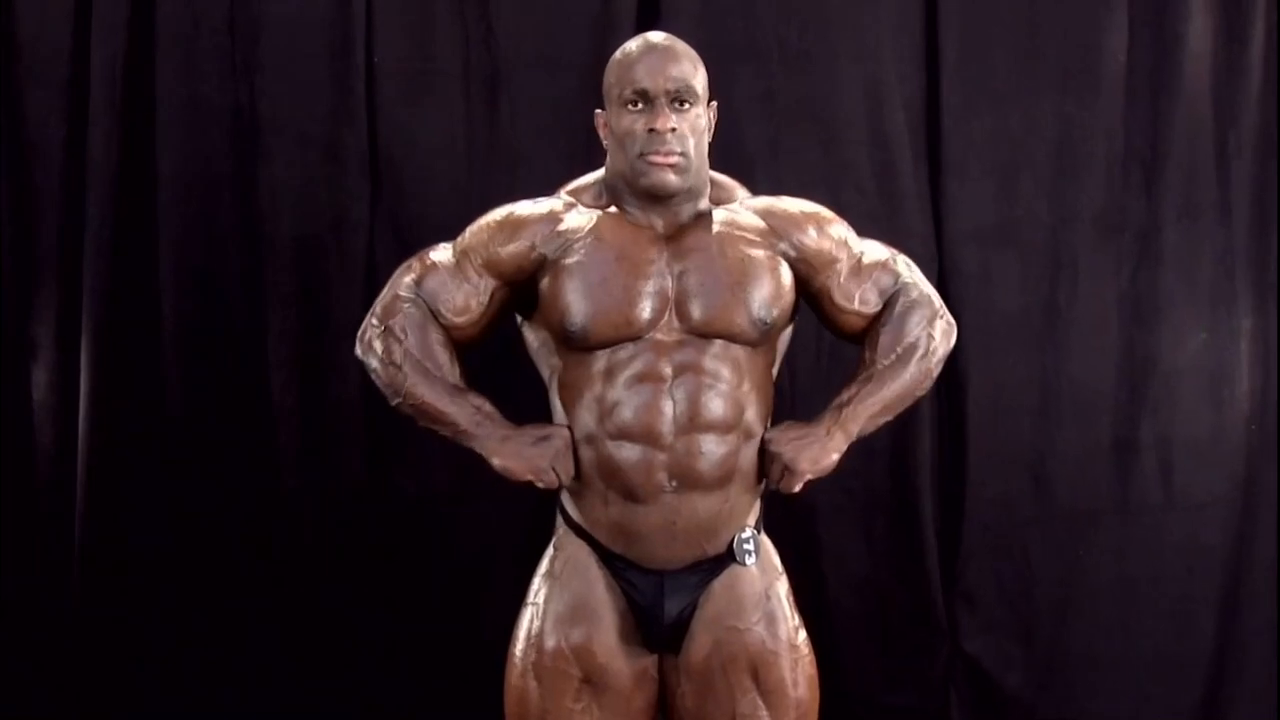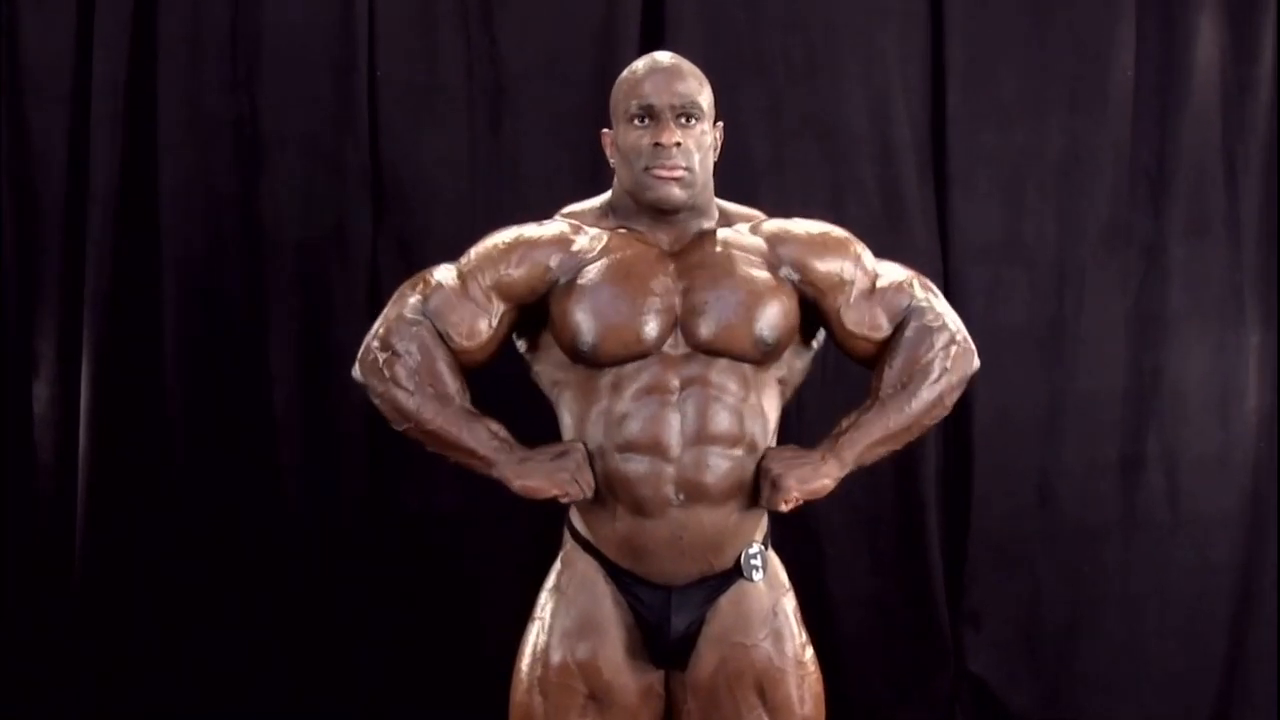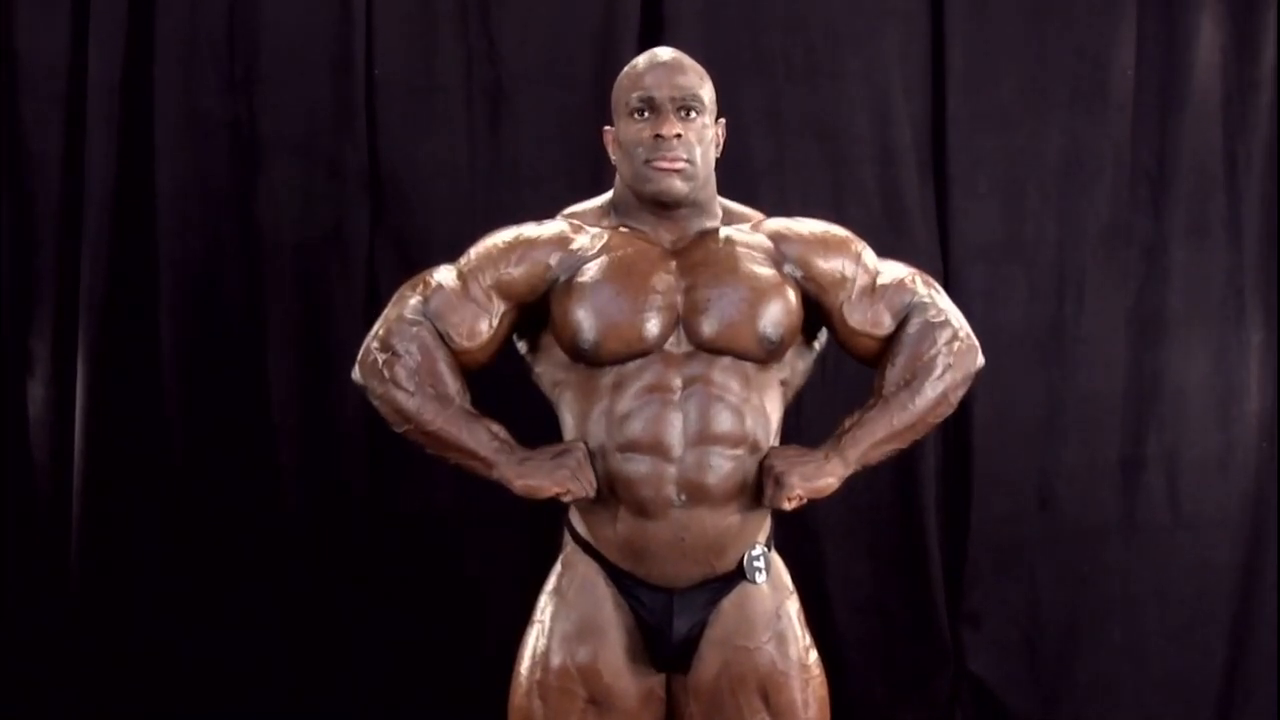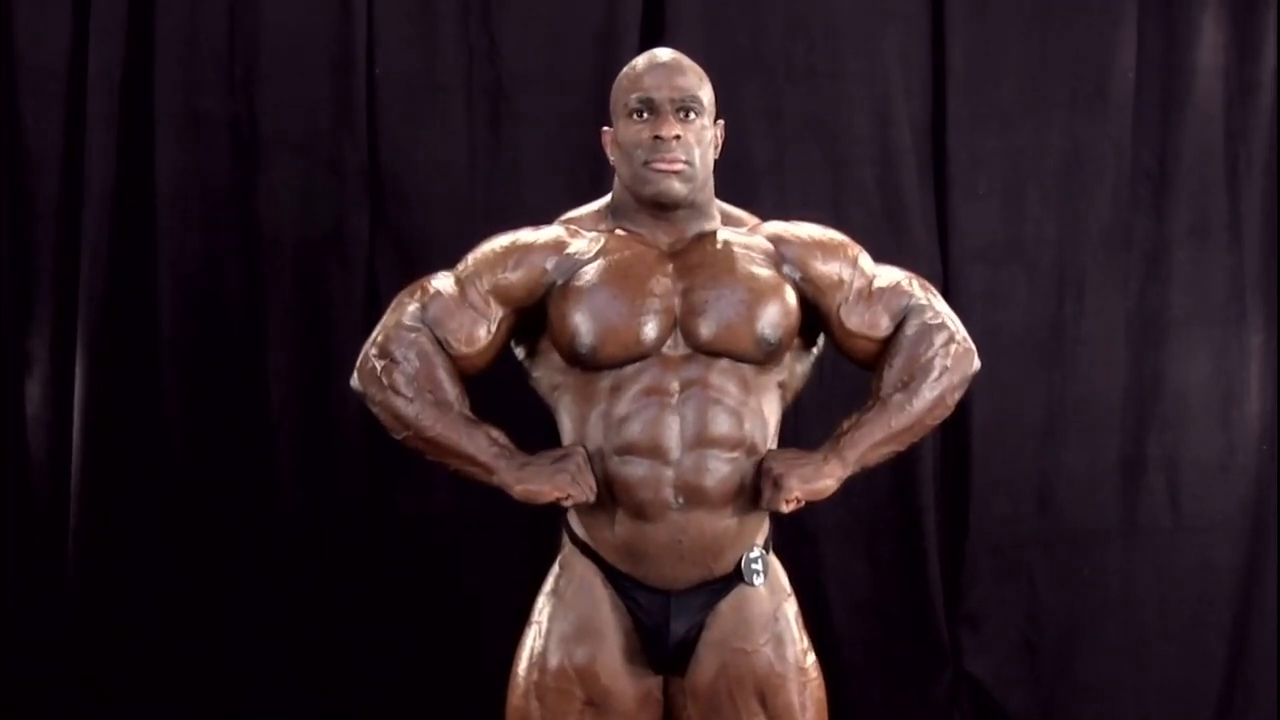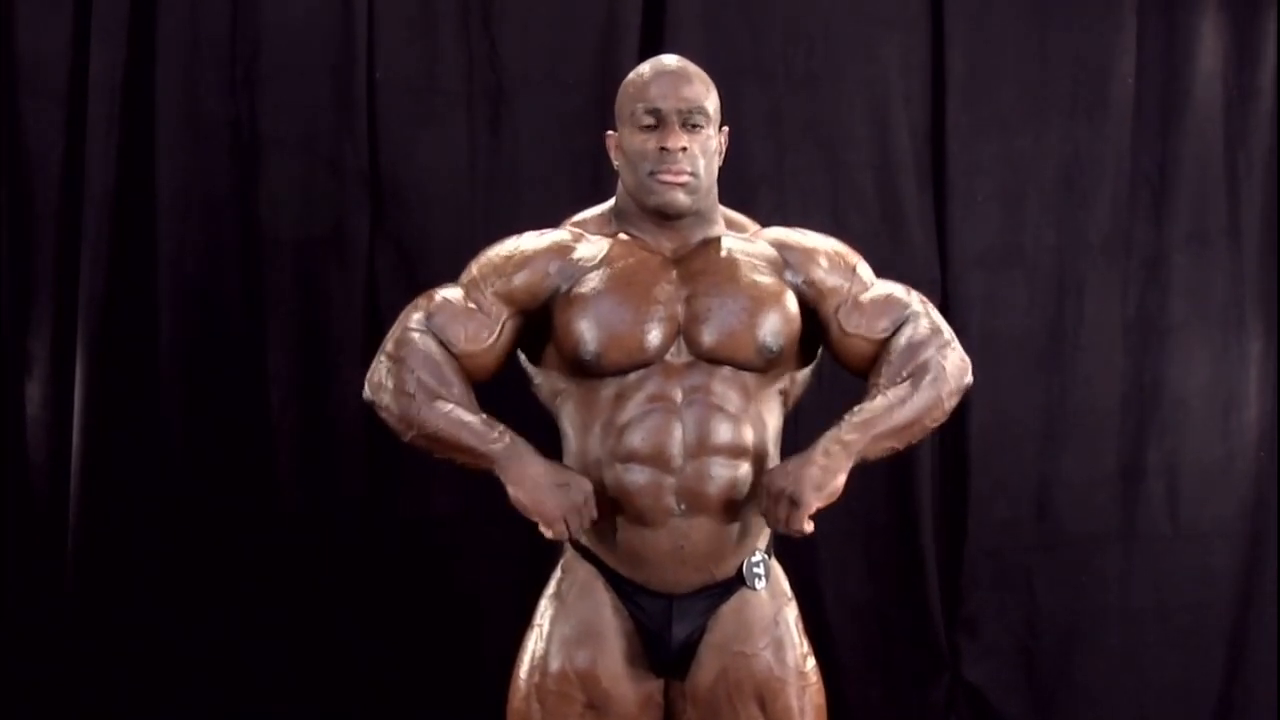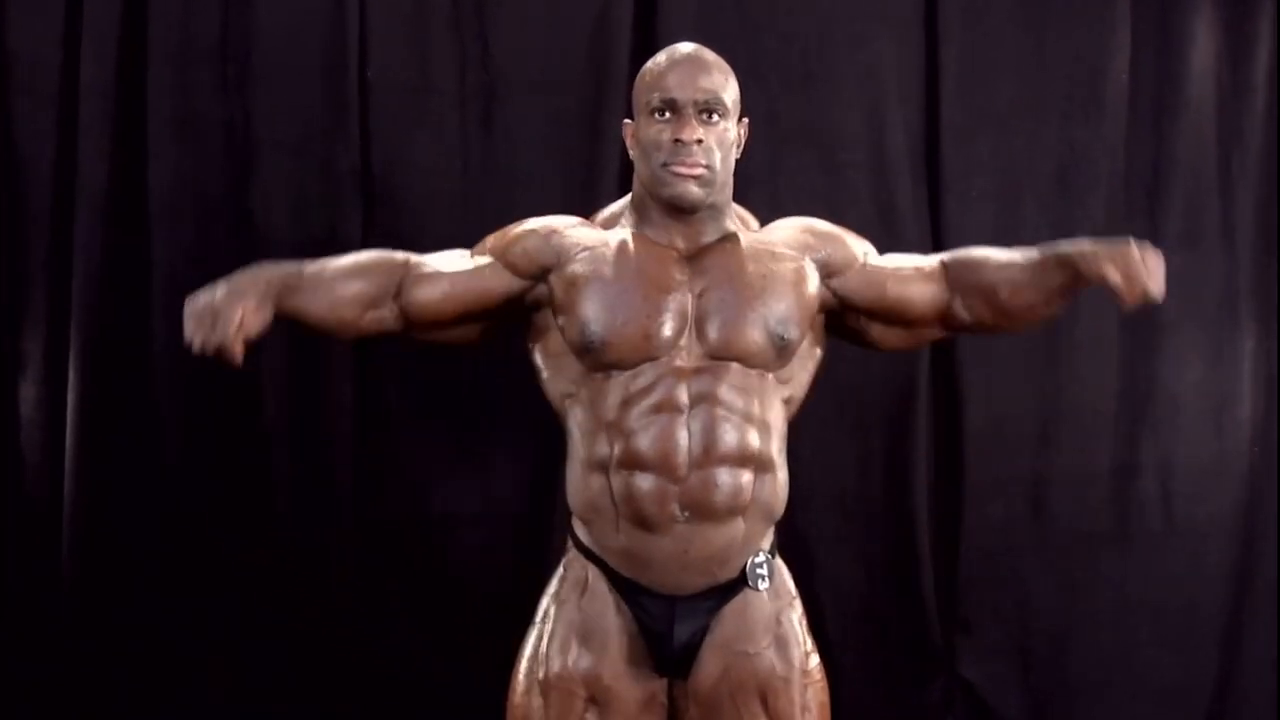
dt=0.7s
person 1, frame 1
left shoulder: (784, 232)
right shoulder: (541, 233)
left elbow: (923, 317)
right elbow: (392, 327)
left wrist: (834, 429)
right wrist: (493, 434)
left hip: (735, 580)
right hip: (590, 579)
person 1, frame 2
left shoulder: (790, 254)
right shoulder: (549, 255)
left elbow: (941, 343)
right elbow: (393, 348)
left wrist: (834, 456)
right wrist: (508, 458)
left hip: (742, 593)
right hip: (598, 591)
person 1, frame 3
left shoulder: (794, 253)
right shoulder: (547, 255)
left elbow: (946, 341)
right elbow: (393, 351)
left wrist: (837, 456)
right wrist: (508, 460)
left hip: (744, 594)
right hip: (598, 594)
person 1, frame 4
left shoulder: (793, 257)
right shoulder: (545, 260)
left elbow: (942, 344)
right elbow: (392, 357)
left wrist: (834, 459)
right wrist: (508, 464)
left hip: (743, 596)
right hip: (595, 595)
person 1, frame 5
left shoulder: (795, 263)
right shoulder: (546, 265)
left elbow: (938, 356)
right elbow: (401, 369)
left wrist: (836, 450)
right wrist: (515, 460)
left hip: (743, 603)
right hip: (597, 602)
person 1, frame 6
left shoulder: (806, 260)
right shoulder: (557, 256)
left elbow: (961, 288)
right elbow: (393, 288)
left wrist: (1075, 260)
right wrist: (269, 286)
left hip: (749, 604)
right hip: (600, 601)
